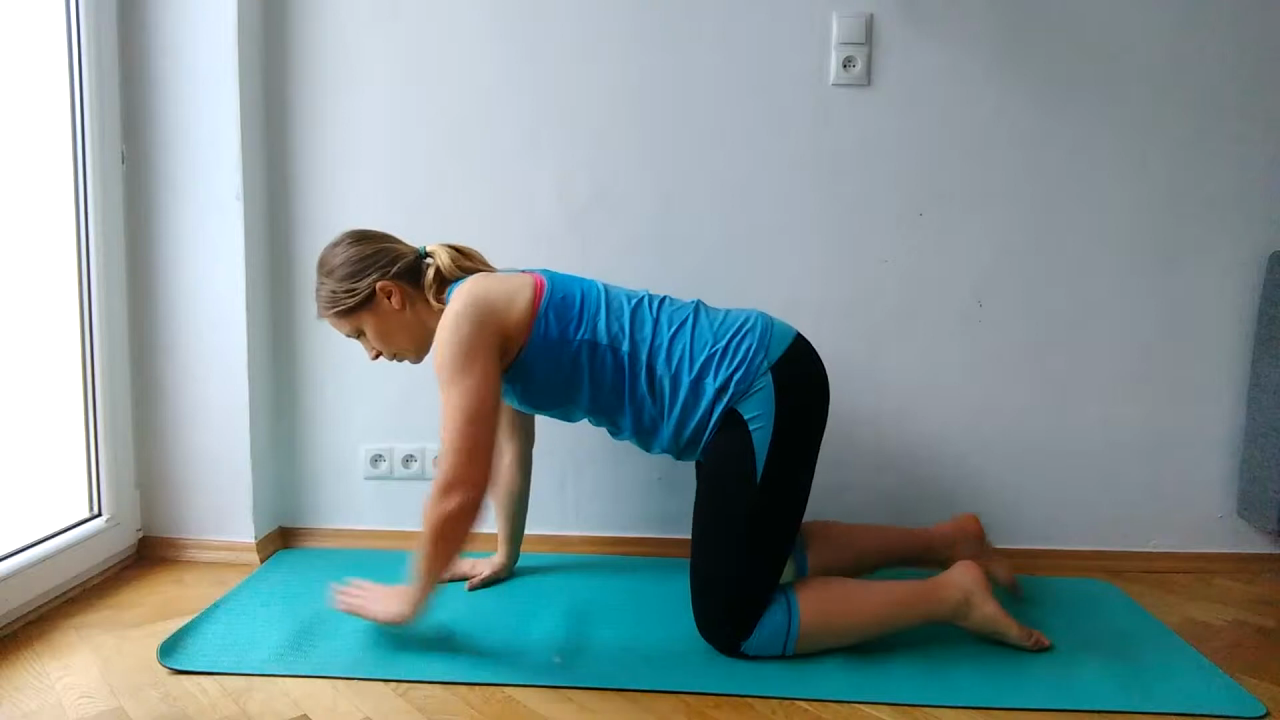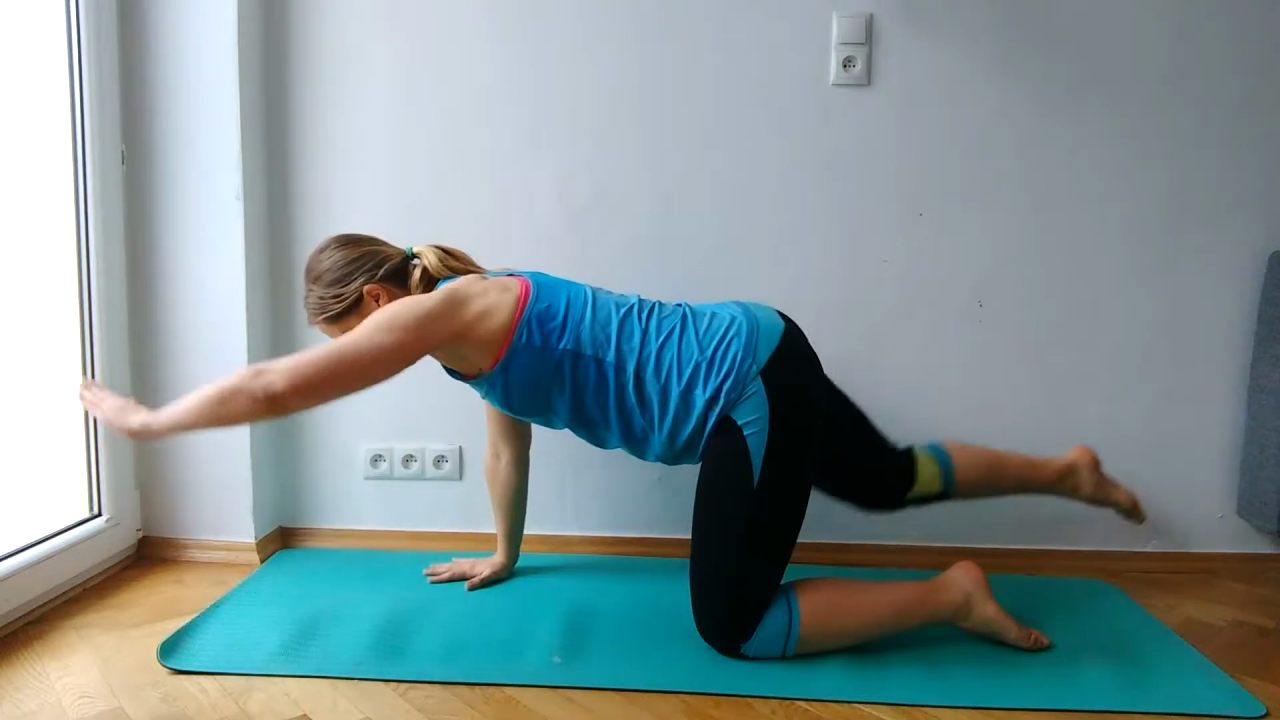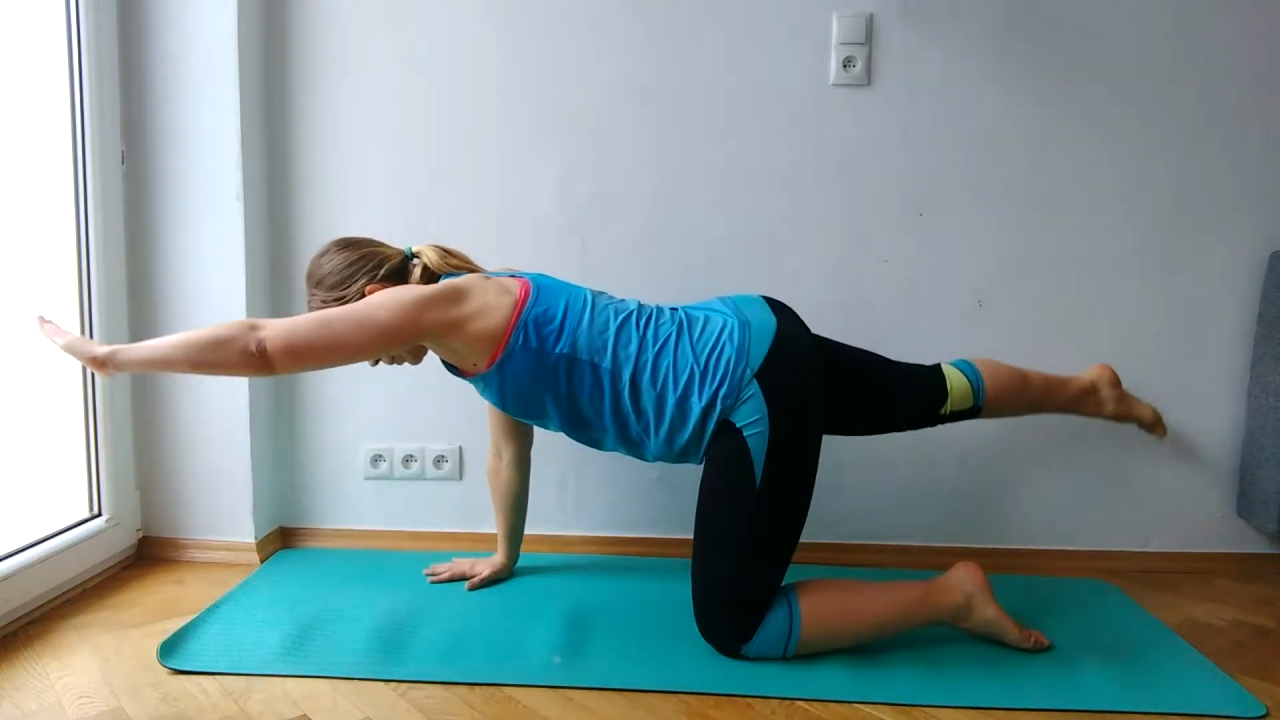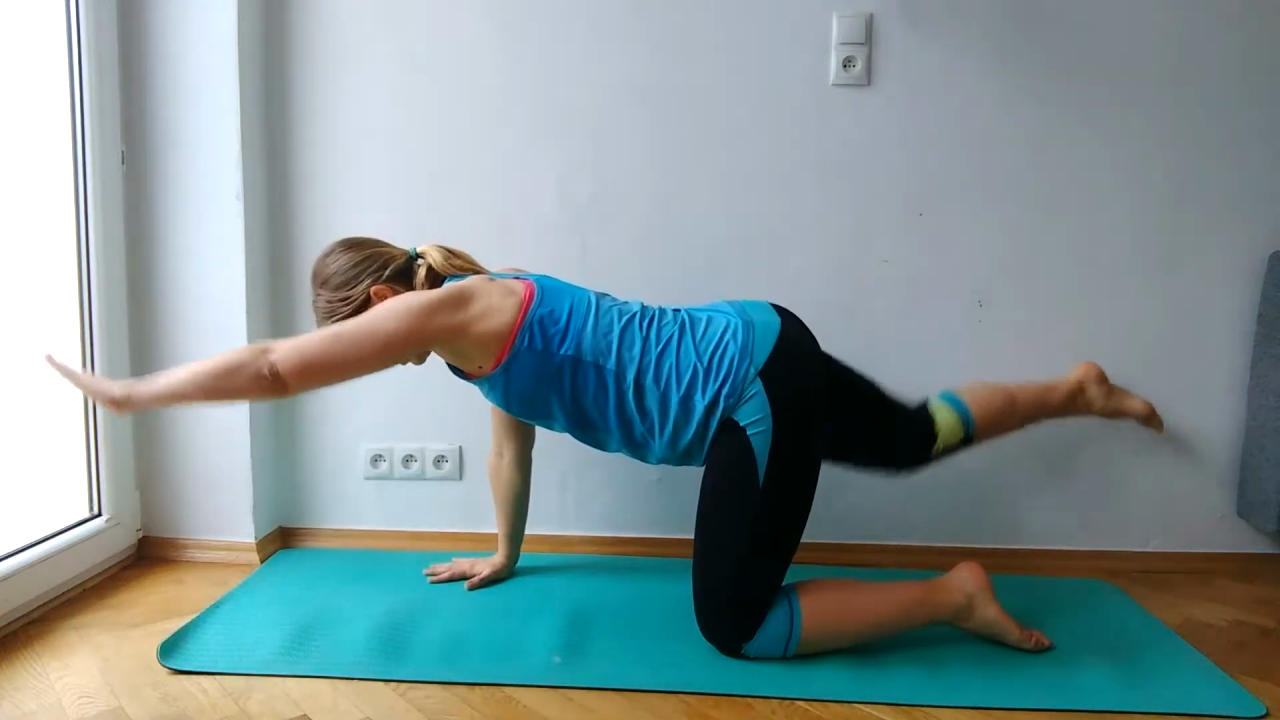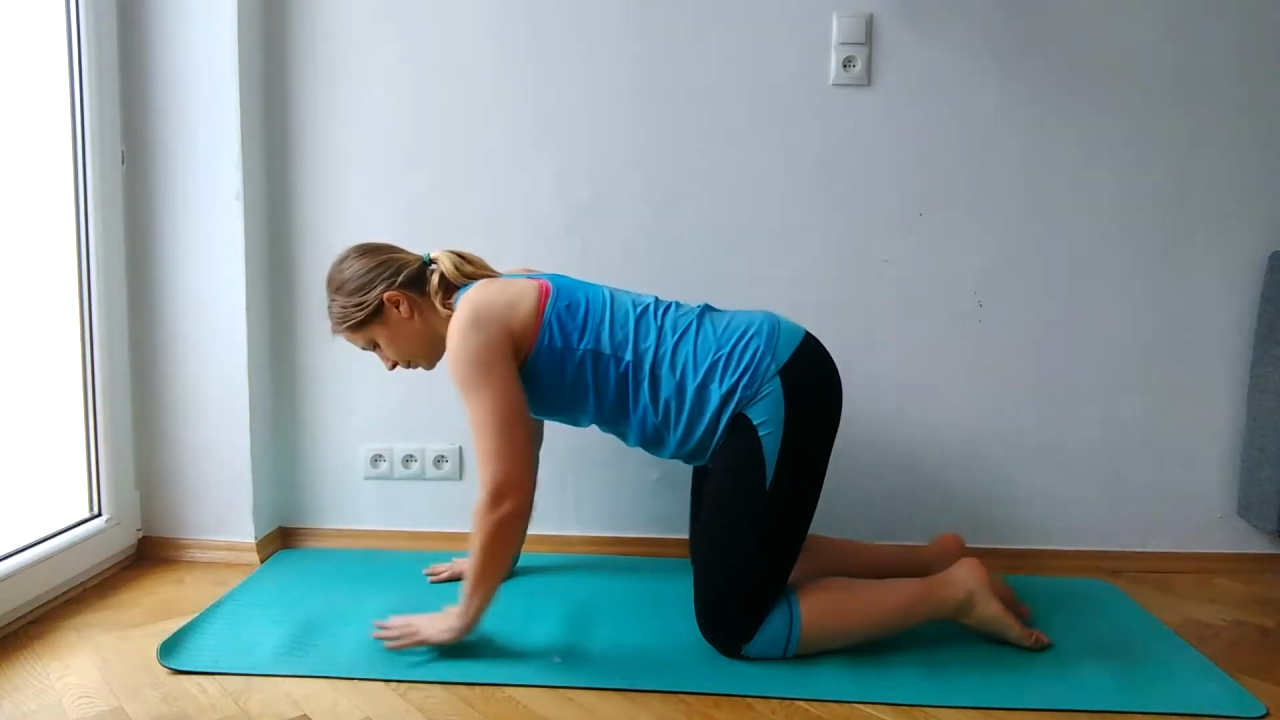
dt=0.5s
person 1, frame 1
left shoulder: (465, 319)
right shoulder: (485, 307)
left elbow: (459, 486)
right elbow: (511, 443)
left wrist: (411, 596)
right wrist: (502, 556)
left hip: (761, 388)
right hip: (755, 383)
left knee: (732, 623)
right knee: (759, 556)
left ankle: (953, 594)
right ankle: (945, 541)
person 1, frame 2
left shoulder: (441, 313)
right shoulder: (481, 314)
left elbow: (278, 386)
right elbow: (508, 441)
left wrist: (145, 417)
right wrist: (502, 555)
left hip: (749, 389)
right hip: (755, 360)
left knee: (732, 623)
right knee: (887, 481)
left ankle: (951, 596)
right ankle: (1070, 471)
person 1, frame 3
left shoulder: (442, 308)
right shoulder: (475, 316)
left elbow: (263, 345)
right elbow: (510, 438)
left wrist: (112, 355)
right wrist: (502, 555)
left hip: (748, 386)
right hip: (755, 349)
left knee: (732, 623)
right knee: (926, 394)
left ankle: (950, 595)
right ankle: (1091, 389)
person 1, frame 4
left shoulder: (443, 312)
right shoulder: (481, 309)
left elbow: (275, 368)
right elbow: (512, 440)
left wrist: (129, 392)
right wrist: (501, 556)
left hip: (752, 390)
right hip: (757, 361)
left knee: (735, 624)
right knee: (906, 433)
left ankle: (952, 595)
right ankle: (1075, 392)
person 1, frame 5
left shoulder: (473, 325)
right shoulder: (501, 305)
left elbow: (503, 494)
right elbow: (526, 436)
left wrist: (460, 618)
right wrist: (496, 558)
left hip: (768, 390)
right hip: (763, 381)
left knee: (733, 624)
right knee: (746, 564)
left ankle: (954, 589)
right ankle: (938, 555)
